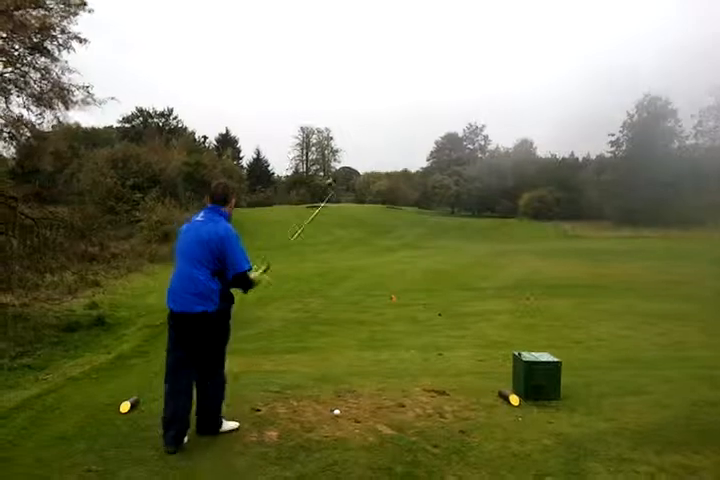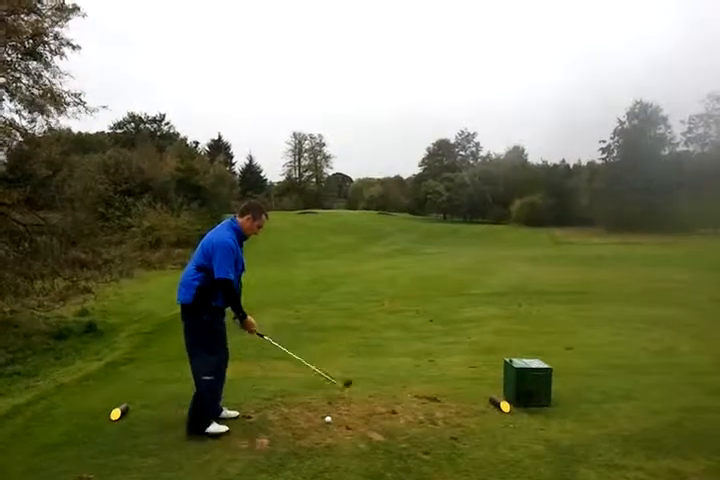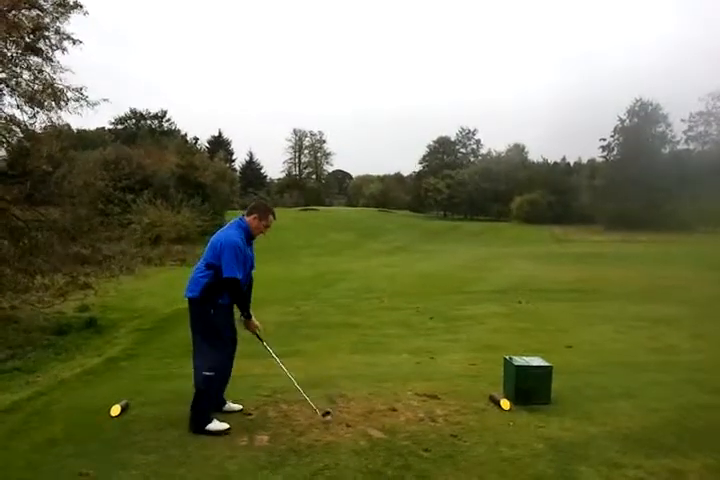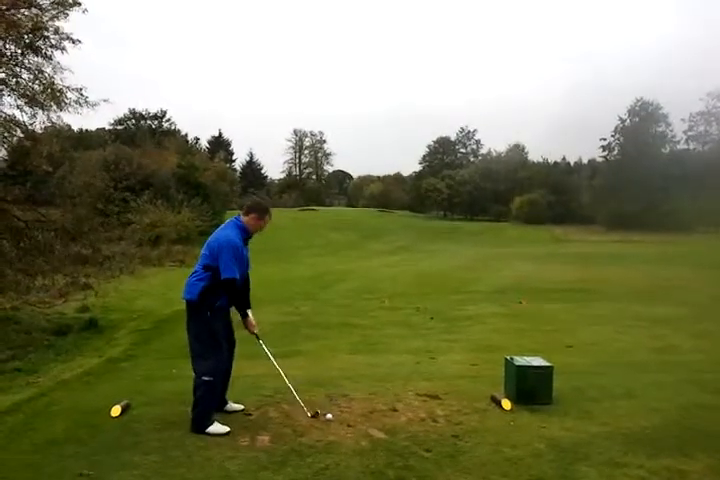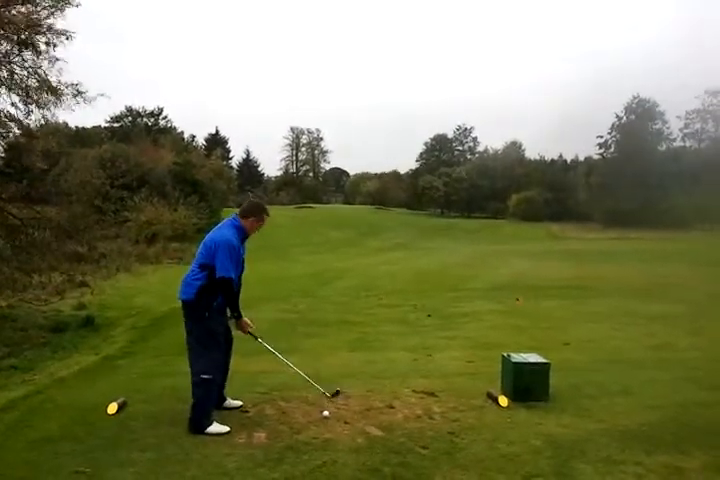
dt=1s
person 1, frame 1
left shoulder: (187, 227)
right shoulder: (225, 232)
right elbow: (240, 279)
left wrist: (226, 280)
right wrist: (251, 281)
left hip: (179, 307)
right hip: (209, 310)
left knee: (178, 371)
right knee: (211, 371)
left ankle: (173, 435)
right ankle: (209, 422)
person 1, frame 2
left shoulder: (230, 235)
right shoulder: (225, 240)
left elbow: (230, 281)
right elbow: (225, 284)
left wrist: (238, 312)
right wrist: (243, 316)
left hip: (208, 303)
right hip: (199, 305)
left knee: (215, 356)
right knee: (211, 358)
left ankle: (211, 408)
right ankle: (200, 419)
person 1, frame 3
left shoulder: (243, 236)
right shoulder: (232, 240)
left elbow: (245, 278)
right elbow: (232, 283)
left wrist: (246, 311)
right wrist: (247, 316)
left hip: (219, 299)
right hip: (206, 300)
left knee: (227, 348)
right knee: (212, 355)
left ankle: (215, 400)
right ankle: (201, 417)
person 1, frame 4
left shoulder: (237, 235)
right shoulder: (229, 240)
left elbow: (242, 277)
right elbow: (230, 283)
left wrist: (247, 310)
right wrist: (245, 316)
left hip: (216, 300)
right hip: (203, 302)
left knee: (226, 349)
right knee: (210, 358)
left ankle: (217, 400)
right ankle: (201, 420)
person 1, frame 5
left shoulder: (233, 233)
right shoulder: (227, 240)
left elbow: (231, 280)
right elbow: (225, 282)
left wrist: (235, 313)
right wrist: (238, 316)
left hip: (210, 299)
right hip: (199, 301)
left knee: (223, 346)
right knee: (207, 357)
left ankle: (216, 397)
right ankle: (200, 420)
